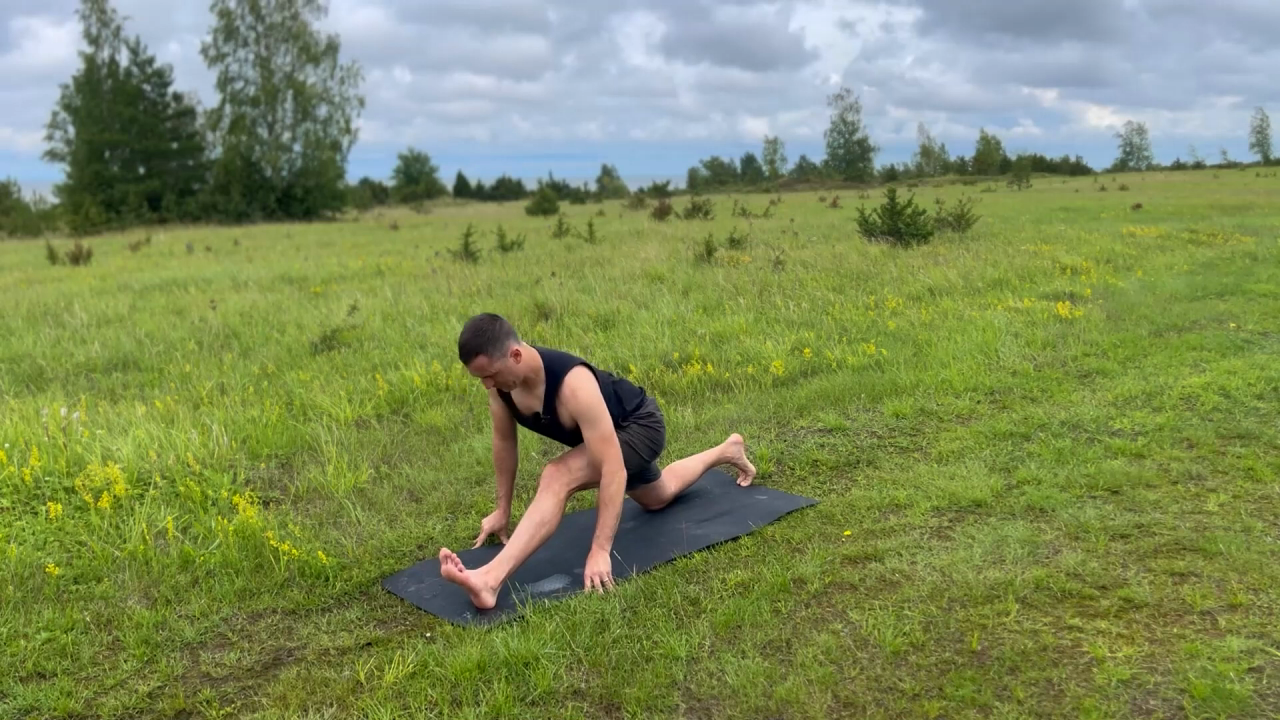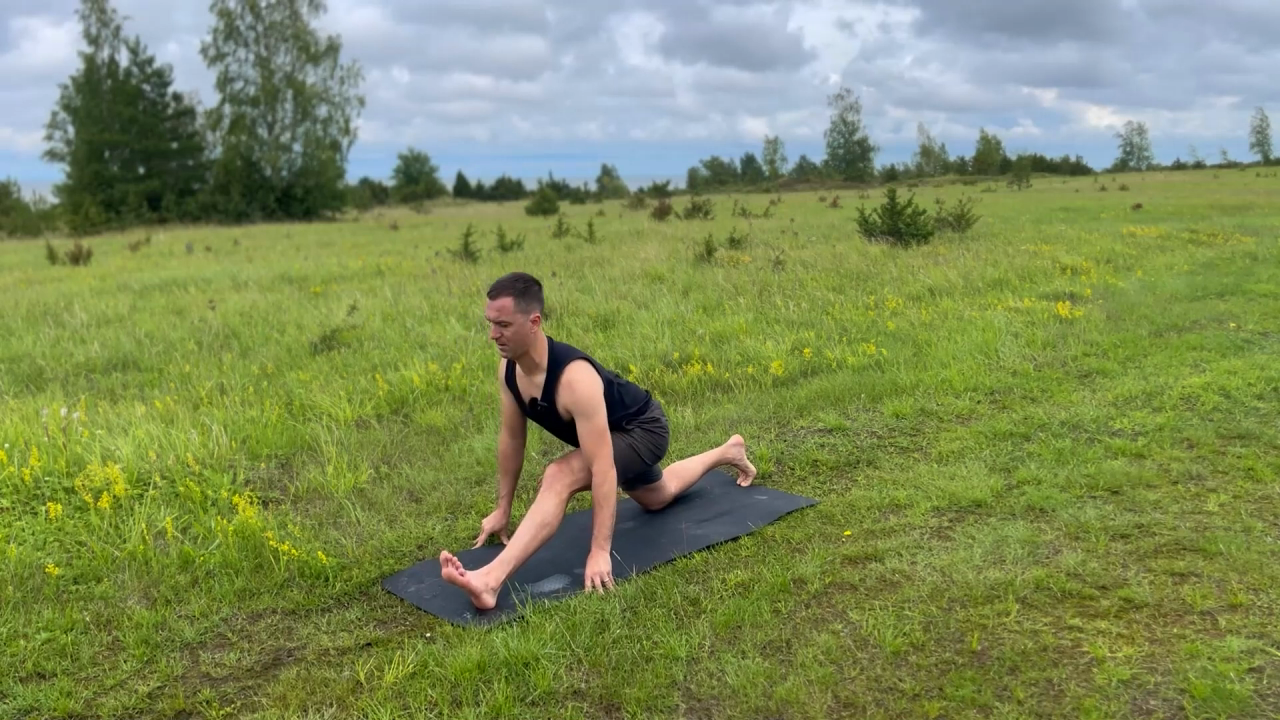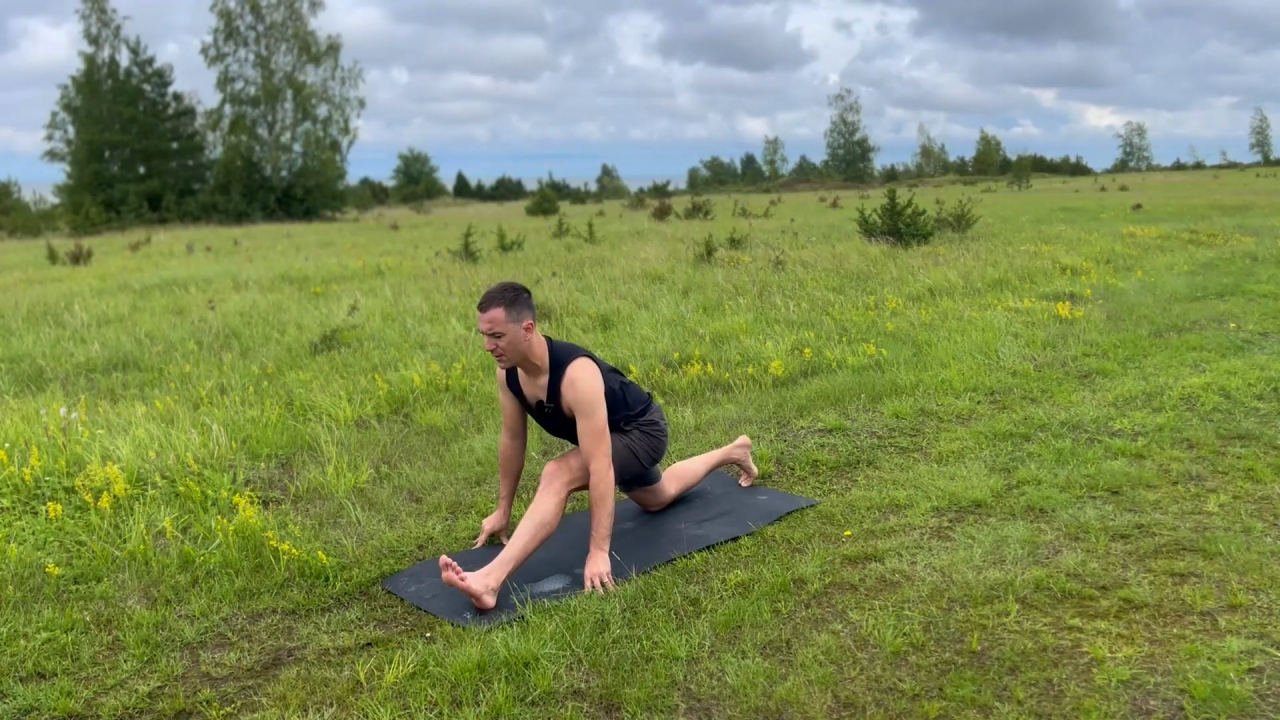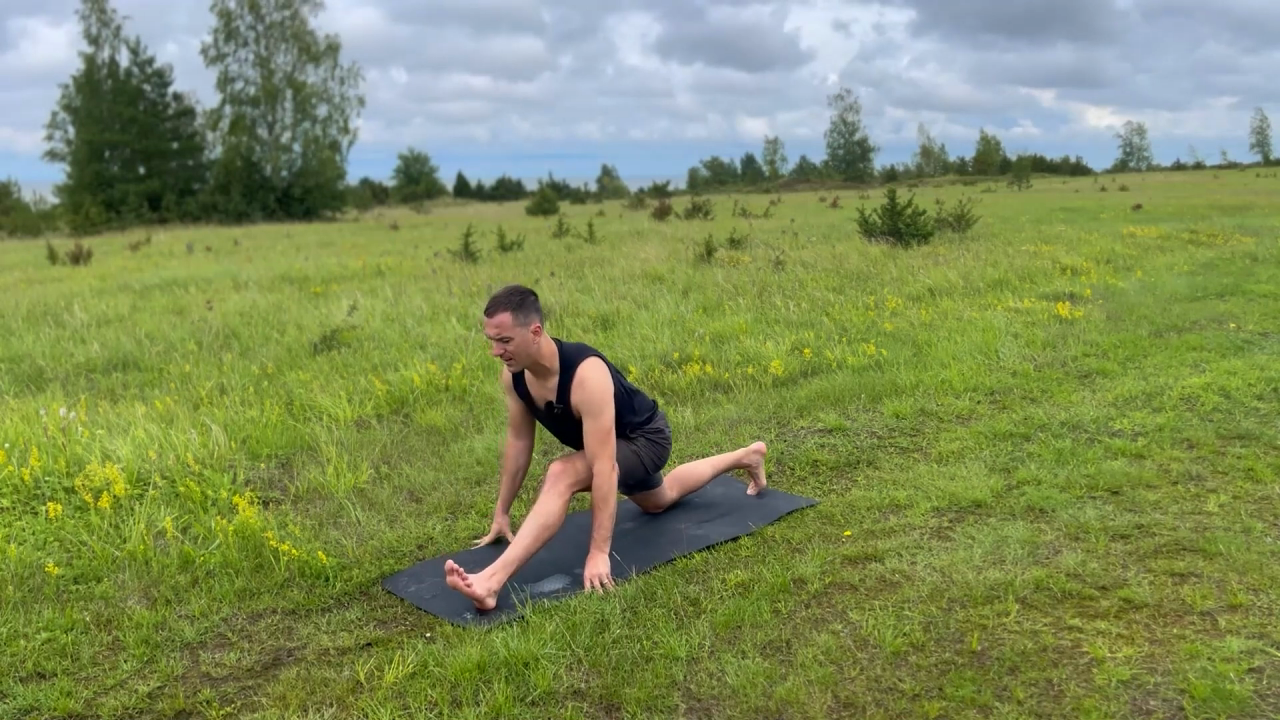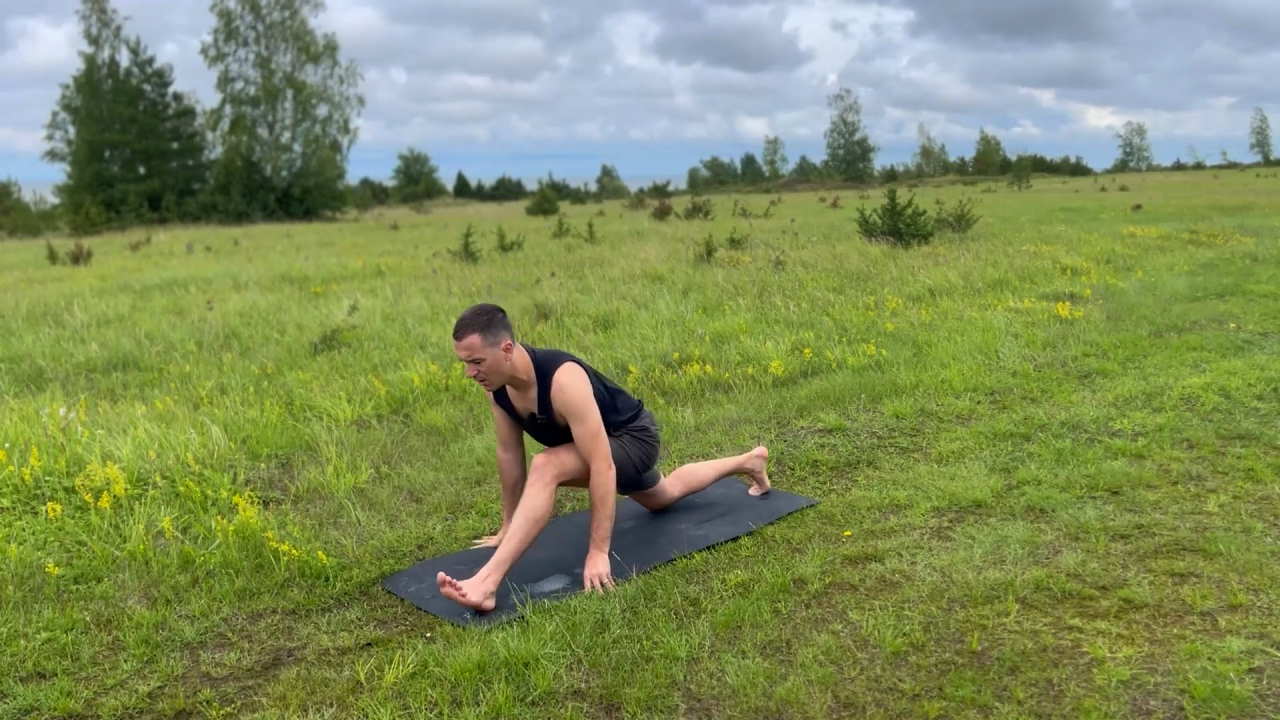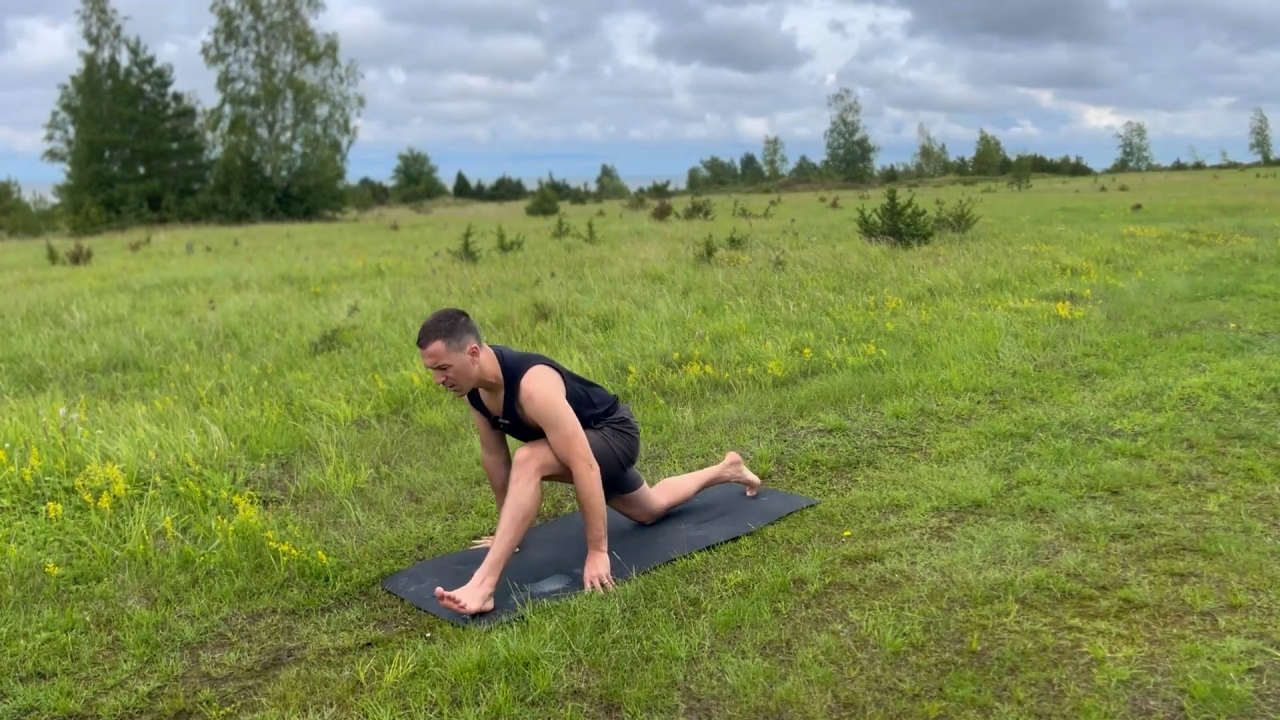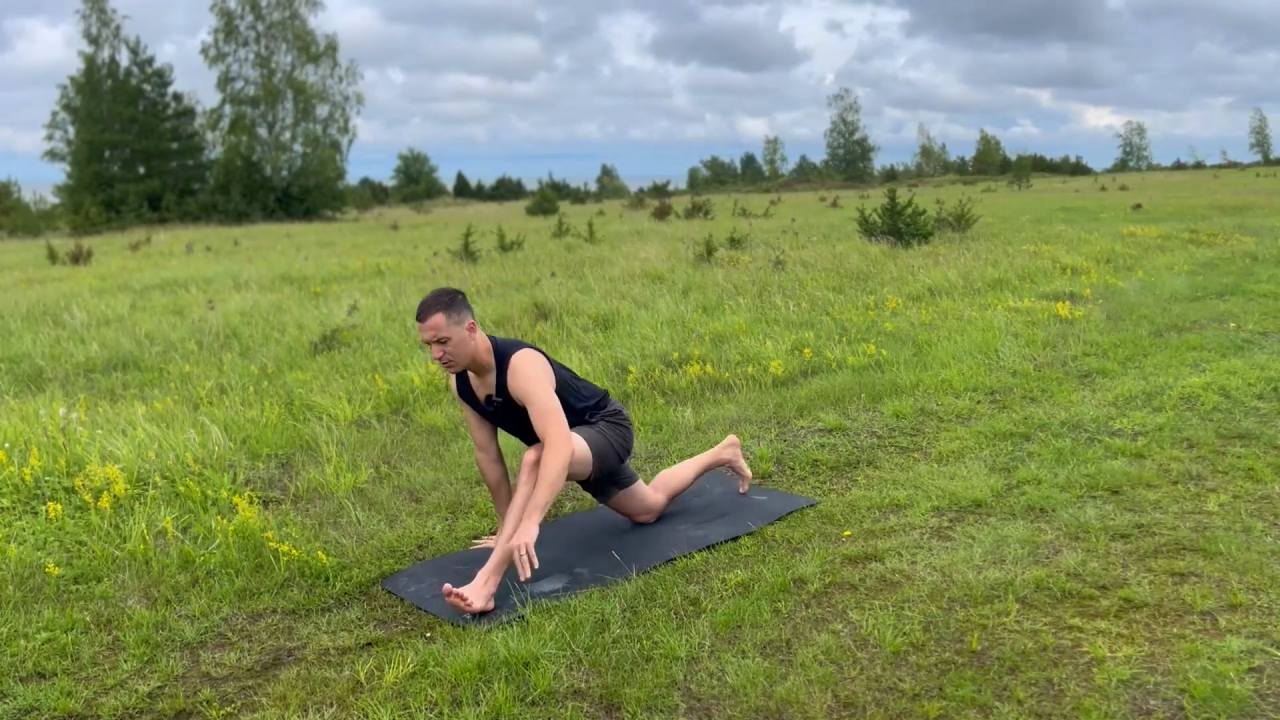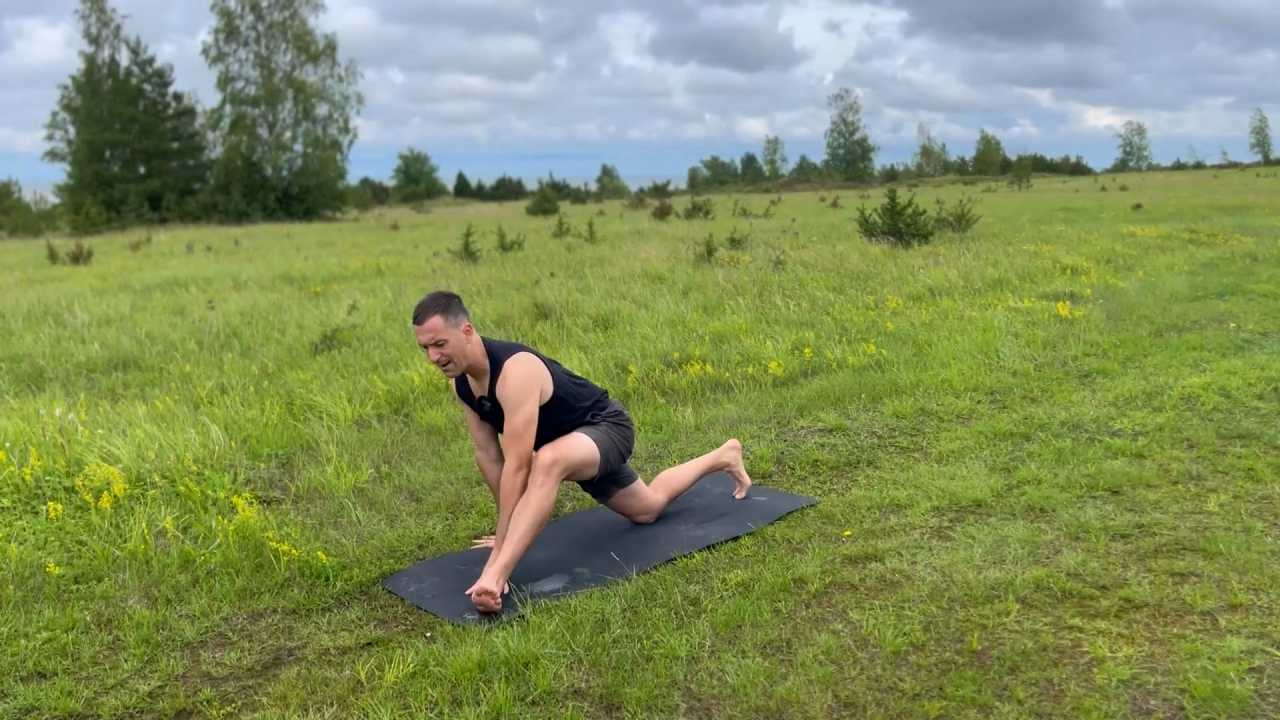
dt=0.5s
person 1, frame 1
left shoulder: (573, 386)
right shoulder: (503, 373)
left elbow: (614, 470)
right elbow: (504, 442)
left wrist: (600, 551)
right wrist: (502, 510)
left hip: (640, 425)
right hip: (611, 427)
left knee: (557, 477)
right knee: (657, 500)
left ankle: (491, 580)
right ankle: (727, 451)
person 1, frame 2
left shoulder: (574, 378)
right shoulder: (508, 368)
left elbow: (603, 469)
right elbow: (511, 438)
left wrist: (600, 551)
right wrist: (502, 509)
left hip: (643, 429)
right hip: (617, 432)
left knee: (559, 478)
right knee: (658, 498)
left ankle: (490, 579)
right ankle: (728, 452)
person 1, frame 3
left shoulder: (577, 375)
right shoulder: (507, 371)
left elbow: (601, 468)
right elbow: (512, 438)
left wrist: (599, 552)
right wrist: (502, 510)
left hip: (641, 430)
right hip: (617, 432)
left knee: (557, 476)
right knee: (657, 499)
left ankle: (490, 580)
right ankle: (732, 452)
person 1, frame 4
left shoulder: (586, 375)
right shoulder: (514, 374)
left elbow: (604, 469)
right elbow: (518, 440)
left wrist: (599, 552)
right wrist: (501, 513)
left hip: (644, 437)
right hip: (616, 440)
left knee: (561, 475)
right knee: (659, 501)
left ankle: (491, 581)
right ankle: (745, 457)
person 1, frame 5
left shoulder: (563, 381)
right shoulder: (496, 384)
left elbow: (602, 468)
right elbow: (509, 454)
left wrist: (598, 552)
right wrist: (507, 526)
left hip: (633, 436)
right hip: (602, 440)
left knee: (546, 467)
right knee: (664, 497)
left ankle: (486, 583)
right ankle: (747, 461)
person 1, frame 6
left shoulder: (532, 386)
right shoulder: (472, 381)
left elbow: (585, 468)
right elbow: (494, 456)
left wrist: (598, 552)
right wrist: (505, 530)
left hip: (612, 432)
right hip: (587, 438)
left knee: (528, 461)
right knee: (650, 510)
left ankle: (482, 586)
right ankle: (727, 470)
person 1, frame 7
left shoulder: (520, 366)
right shoulder: (460, 381)
left elbow: (560, 445)
right elbow: (487, 455)
left wrist: (530, 523)
right wrist: (507, 527)
left hip: (606, 427)
right hip: (583, 439)
left knee: (536, 461)
right knee: (649, 509)
left ankle: (486, 584)
right ankle: (722, 454)
person 1, frame 8
left shoulder: (514, 370)
right shoulder: (460, 382)
left elbow: (517, 467)
right elbow: (488, 454)
left wrist: (498, 550)
right wrist: (507, 529)
left hip: (605, 426)
right hip: (578, 443)
left knee: (550, 461)
right knee: (648, 510)
left ankle: (495, 579)
right ankle: (723, 456)
